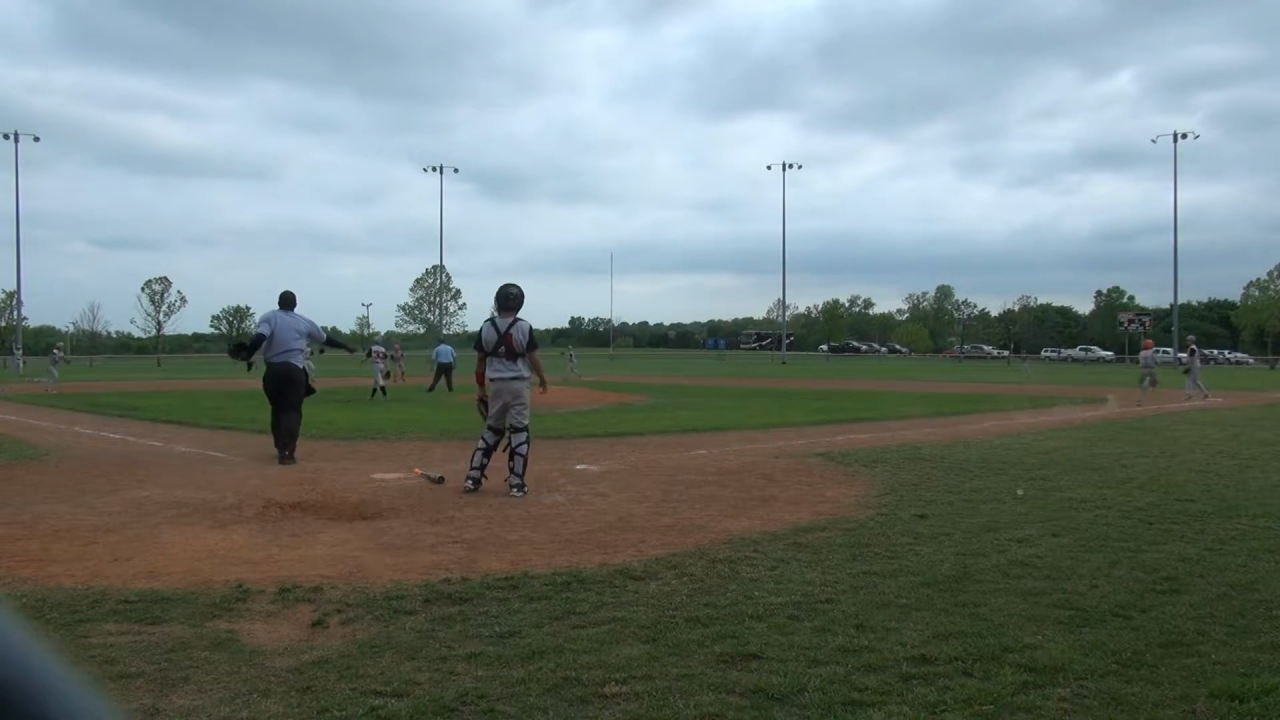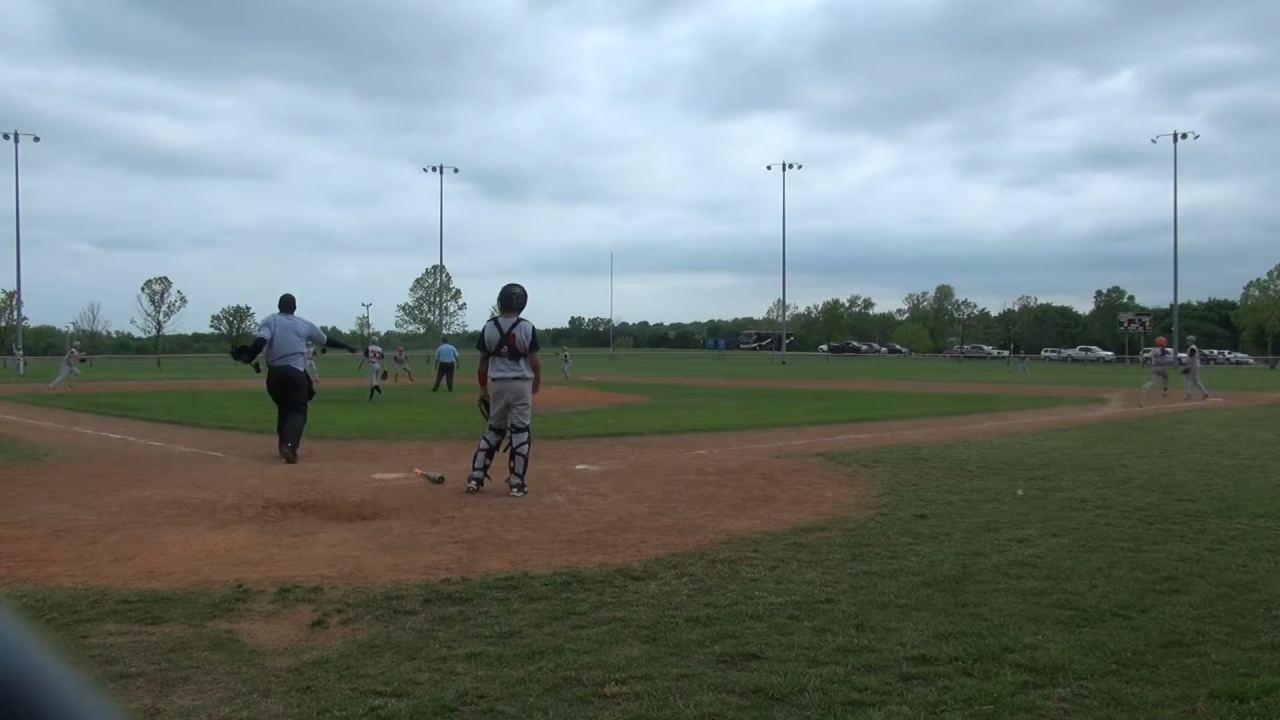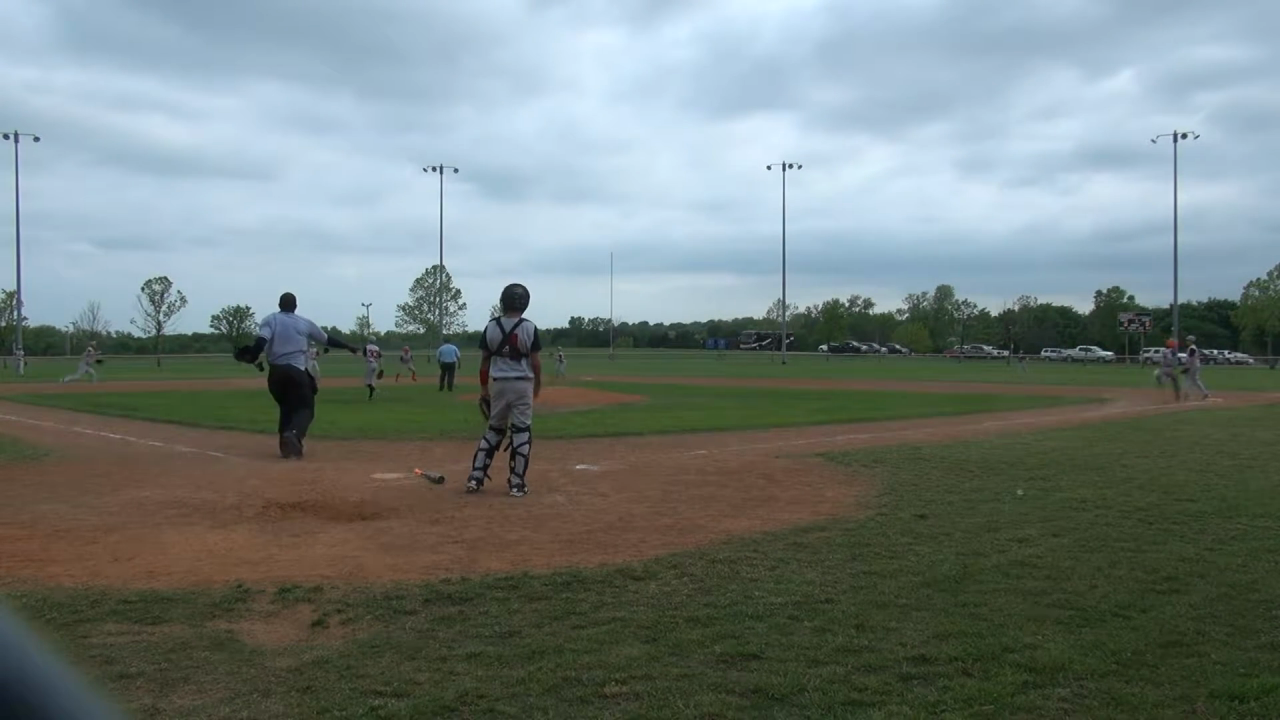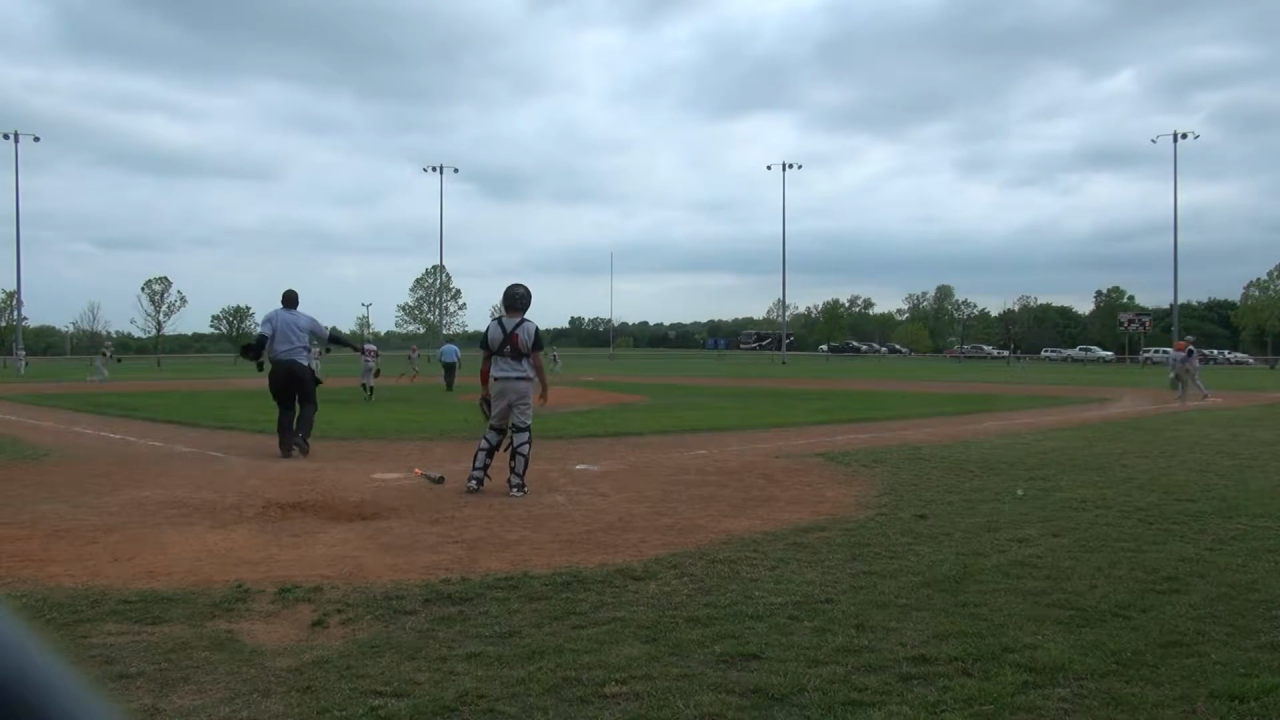
dt=0.1s
person 1, frame 1
left shoulder: (486, 328)
right shoulder: (524, 327)
left elbow: (481, 361)
right elbow: (534, 361)
left wrist: (481, 388)
right wrist: (543, 381)
left hip: (495, 385)
right hip: (519, 385)
left knee: (492, 430)
right knee: (519, 432)
left ankle: (473, 477)
right ankle: (516, 483)
person 1, frame 2
left shoulder: (489, 328)
right shoulder: (527, 328)
left elbow: (483, 361)
right elbow: (534, 361)
left wrist: (483, 388)
right wrist: (536, 383)
left hip: (497, 385)
right hip: (521, 385)
left knee: (493, 430)
right knee: (520, 432)
left ankle: (476, 478)
right ankle: (517, 483)
person 1, frame 3
left shoulder: (491, 327)
right shoulder: (529, 328)
left elbow: (484, 360)
right elbow: (535, 362)
left wrist: (484, 388)
right wrist: (537, 385)
left hip: (498, 385)
right hip: (522, 385)
left knee: (494, 430)
right knee: (521, 432)
left ankle: (475, 477)
right ankle: (517, 483)
person 1, frame 4
left shoulder: (492, 327)
right shoulder: (531, 328)
left elbow: (486, 360)
right elbow: (538, 363)
left wrist: (484, 388)
right wrist: (544, 388)
left hip: (499, 385)
right hip: (523, 385)
left knee: (494, 430)
right knee: (521, 433)
left ankle: (476, 477)
right ankle: (517, 483)
person 2, frame 1
left shoulder: (269, 317)
right shoulder: (305, 322)
left elbow: (259, 338)
right elbow: (326, 339)
left wrist: (248, 355)
right wrist: (347, 347)
left hip: (273, 370)
right hip: (295, 370)
left knee: (279, 409)
right knee: (292, 411)
left ankle: (281, 448)
right ankle: (287, 452)
person 2, frame 2
left shoulder: (269, 321)
right shoulder: (305, 324)
left elbow: (260, 342)
right elbow: (326, 341)
left wrist: (249, 358)
right wrist: (347, 346)
left hip: (275, 373)
right hip: (296, 373)
left knee: (284, 410)
right knee: (297, 412)
left ankle: (284, 445)
right ankle: (289, 446)
person 2, frame 3
left shoulder: (269, 320)
right shoulder: (305, 323)
left elbow: (261, 342)
right elbow: (327, 339)
left wrist: (252, 358)
right wrist: (348, 347)
left hip: (276, 371)
right hip: (297, 371)
left knee: (286, 408)
right knee: (304, 408)
left ankle: (285, 447)
right ankle: (293, 435)
person 2, frame 4
left shoulder: (271, 317)
right shoulder: (307, 319)
left elbow: (262, 339)
right elbow: (330, 337)
left wrist: (256, 355)
right wrist: (351, 345)
left hip: (278, 368)
right hip: (300, 367)
left knee: (285, 407)
right knee: (308, 404)
left ankle: (285, 446)
right ankle: (300, 436)
